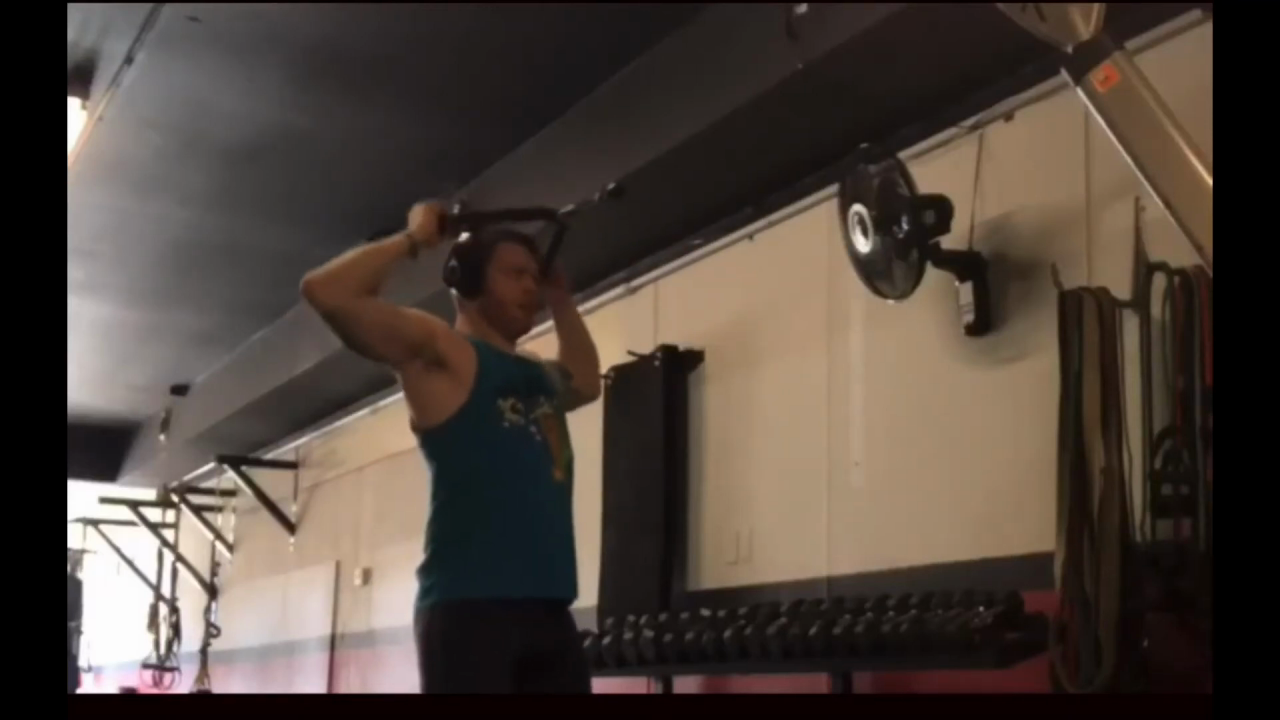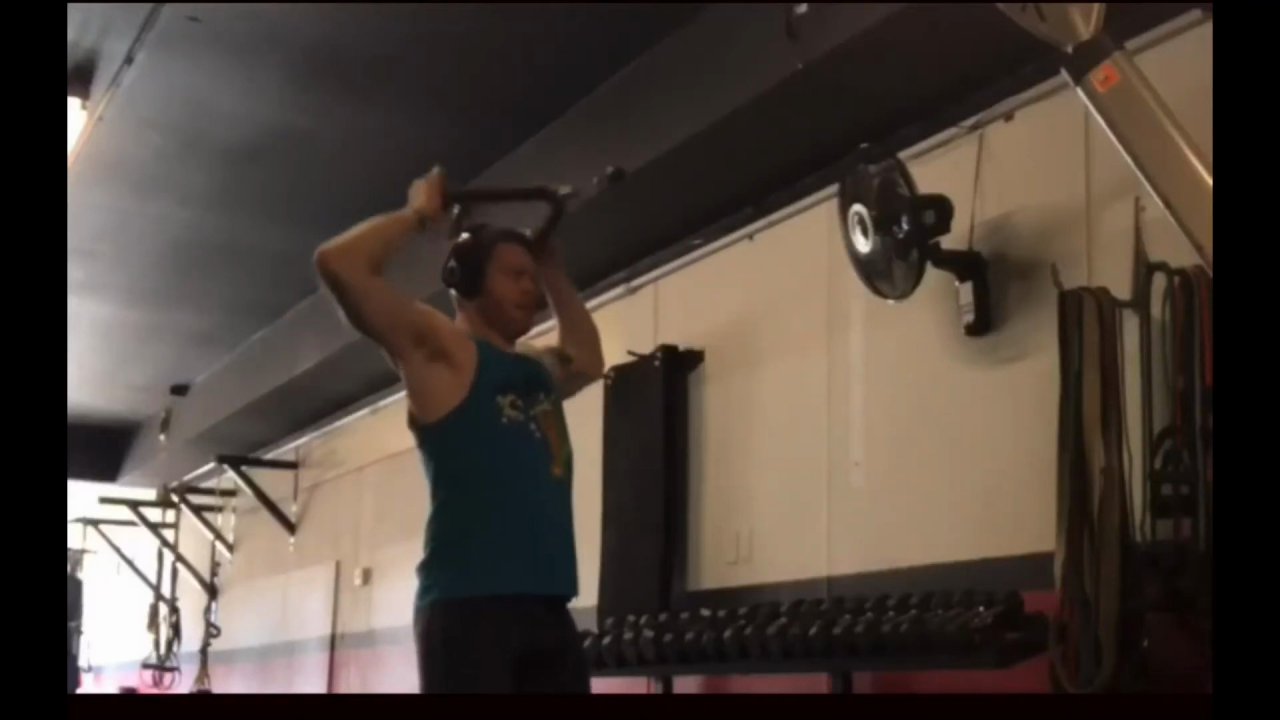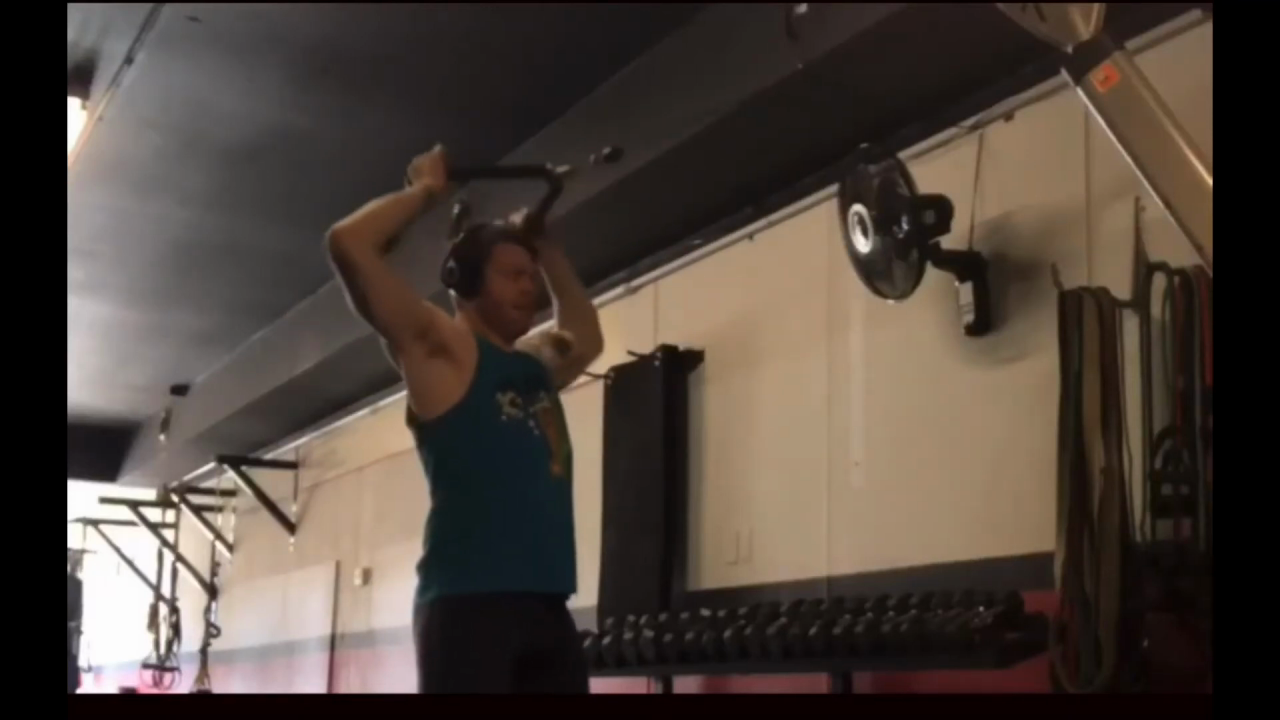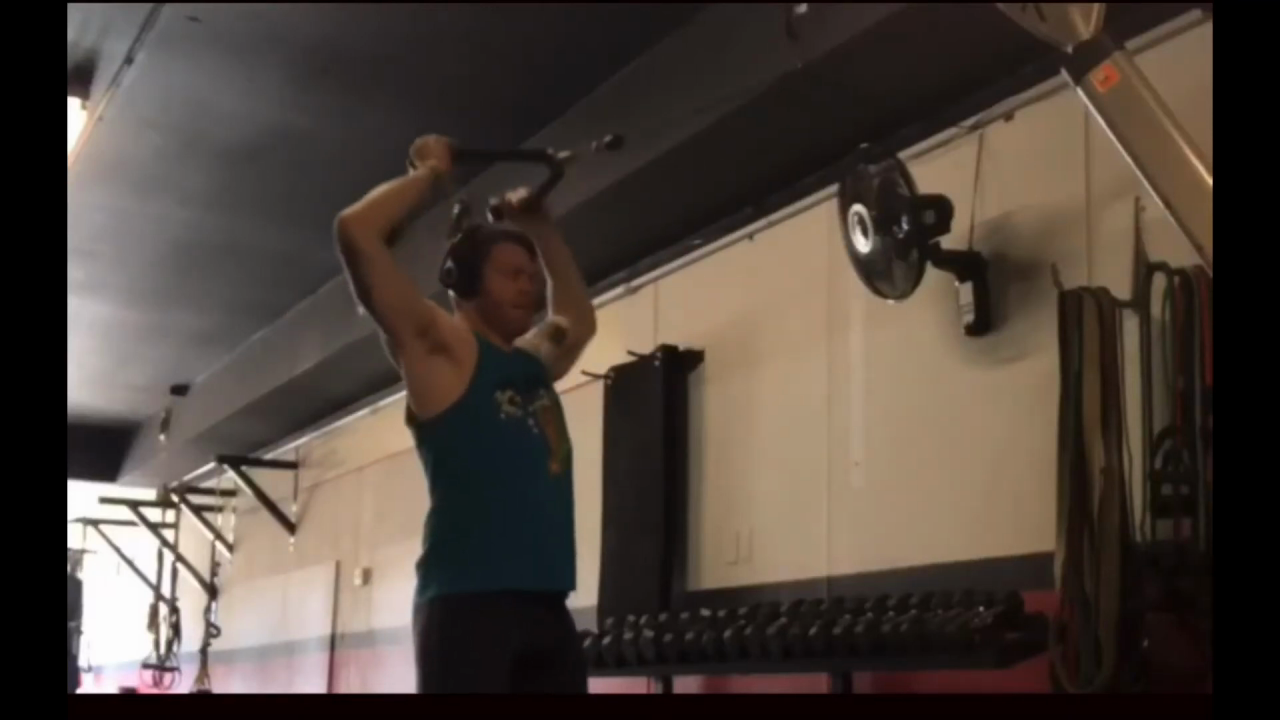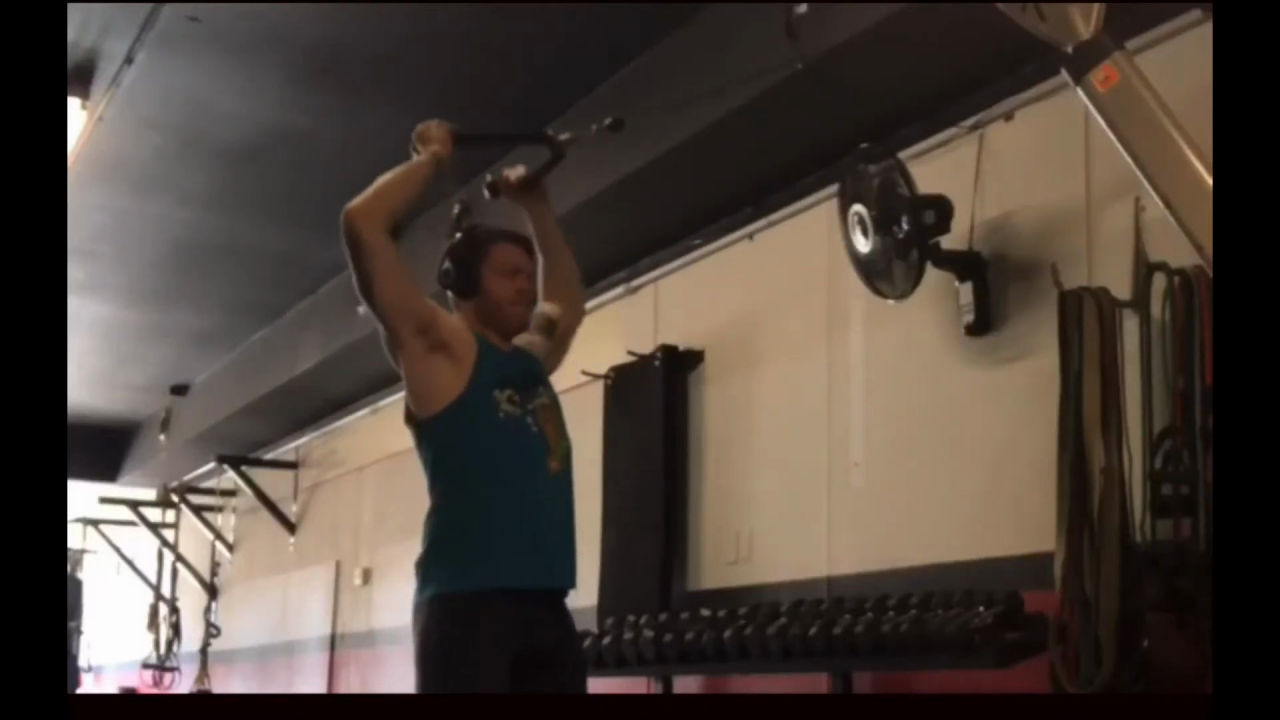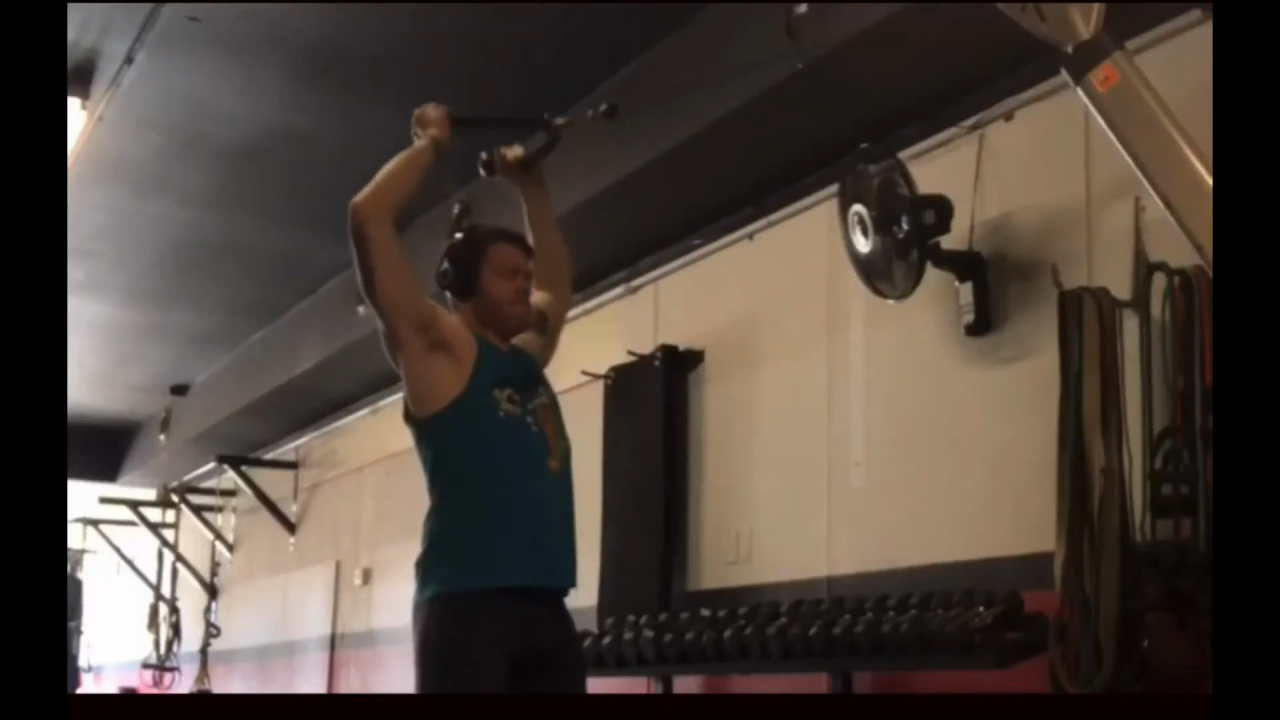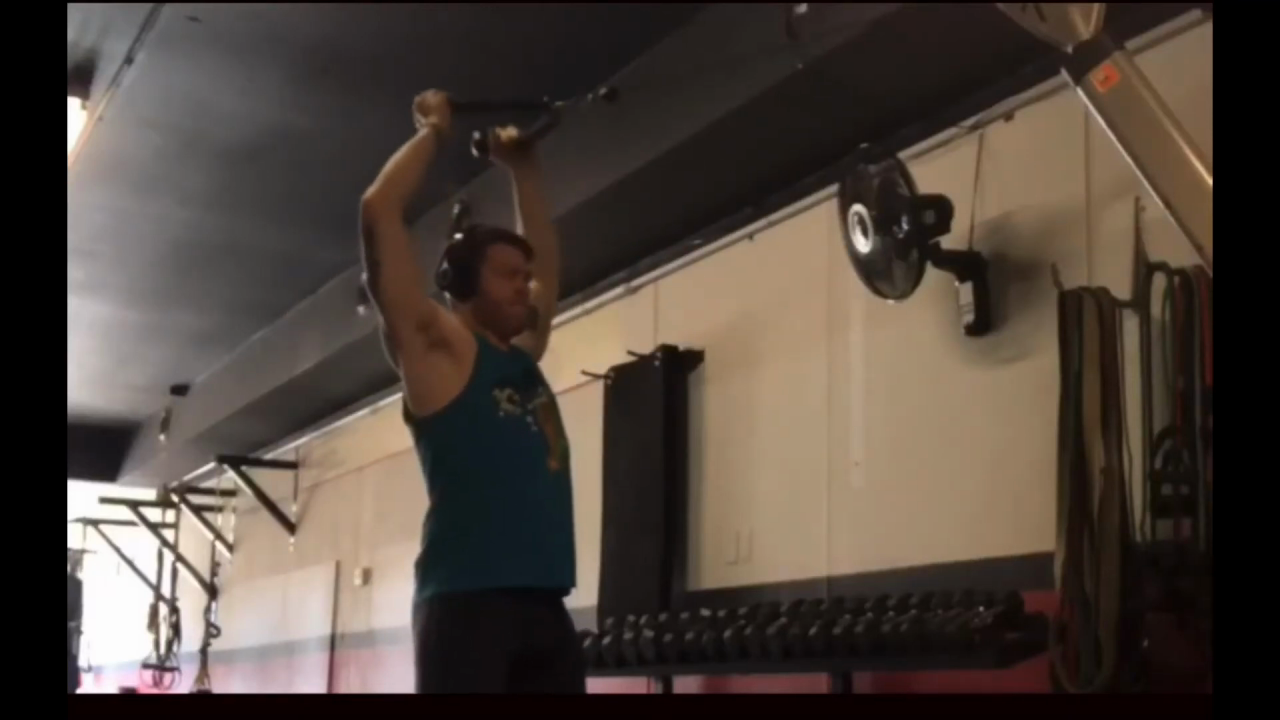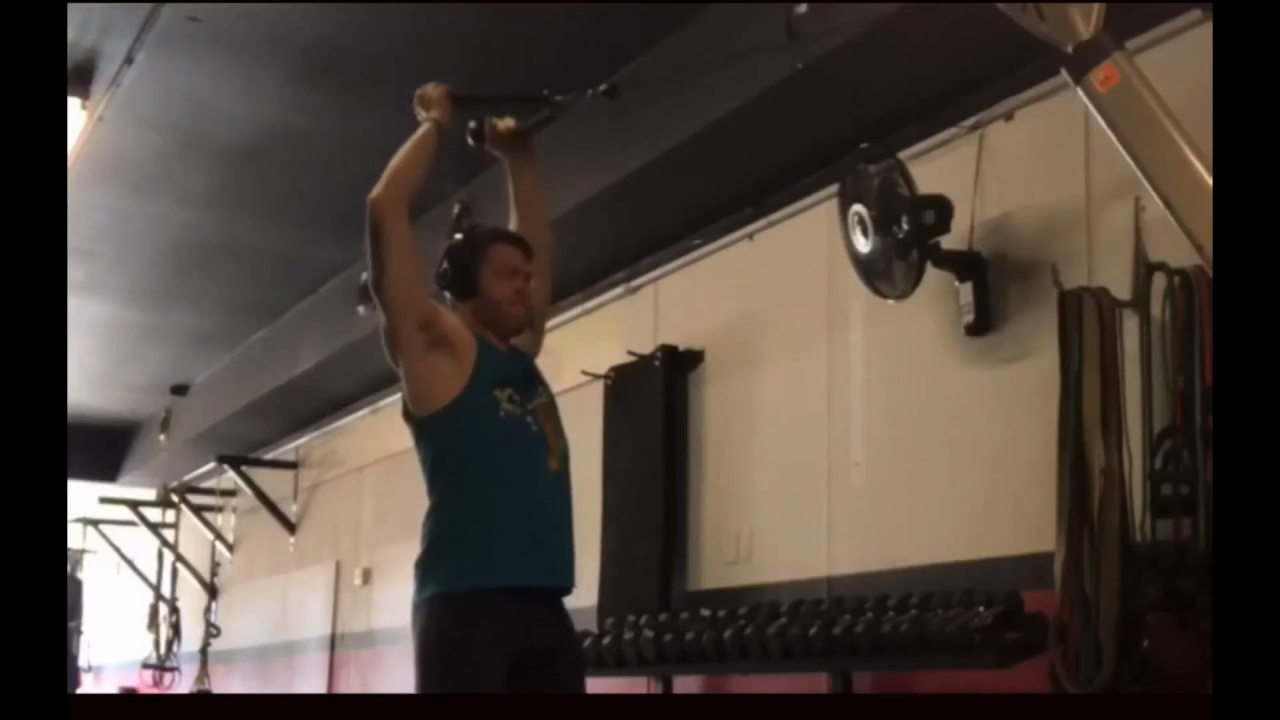
dt=0.1s
person 1, frame 1
left shoulder: (535, 375)
right shoulder: (438, 351)
left elbow: (586, 381)
right elbow: (325, 291)
left wrist: (559, 297)
right wrist: (414, 238)
left hip: (546, 609)
right hip: (469, 606)
person 1, frame 2
left shoulder: (536, 370)
right shoulder: (437, 349)
left elbow: (589, 357)
right elbow: (339, 263)
left wrist: (550, 269)
right wrist: (419, 214)
left hip: (546, 606)
right hip: (467, 603)
person 1, frame 3
left shoulder: (535, 365)
right shoulder: (437, 347)
left elbow: (588, 337)
right elbow: (348, 244)
left wrist: (548, 249)
right wrist: (423, 192)
left hip: (545, 606)
right hip: (468, 603)
person 1, frame 4
left shoulder: (534, 360)
right shoulder: (436, 345)
left elbow: (580, 317)
right elbow: (356, 231)
left wrist: (539, 227)
right wrist: (428, 175)
left hip: (544, 604)
right hip: (467, 601)
person 1, frame 5
left shoulder: (530, 358)
right shoulder: (436, 345)
left elbow: (568, 300)
right elbow: (361, 224)
left wrist: (536, 205)
right wrist: (430, 160)
left hip: (543, 604)
right hip: (467, 601)
person 1, frame 6
left shoulder: (526, 357)
right shoulder: (434, 345)
left elbow: (557, 285)
right elbow: (368, 217)
left wrist: (530, 187)
right wrist: (430, 144)
left hip: (543, 604)
right hip: (466, 600)
person 1, frame 7
left shoulder: (522, 357)
right shoulder: (435, 345)
left elbow: (547, 269)
right elbow: (378, 212)
left wrist: (523, 169)
right wrist: (432, 132)
left hip: (542, 604)
right hip: (466, 601)
person 1, frame 8
left shoulder: (521, 355)
right shoulder: (434, 345)
left elbow: (536, 250)
right elbow: (386, 212)
left wrist: (518, 159)
right wrist: (434, 127)
left hip: (542, 603)
right hip: (465, 601)
